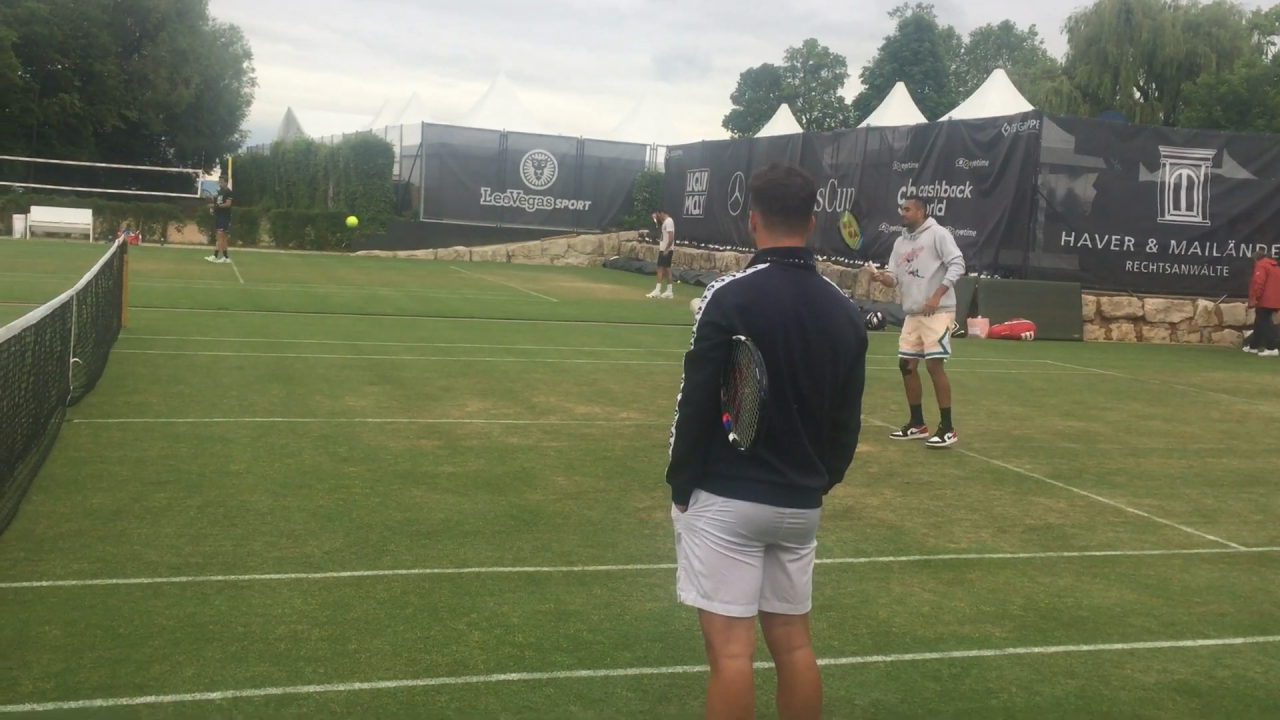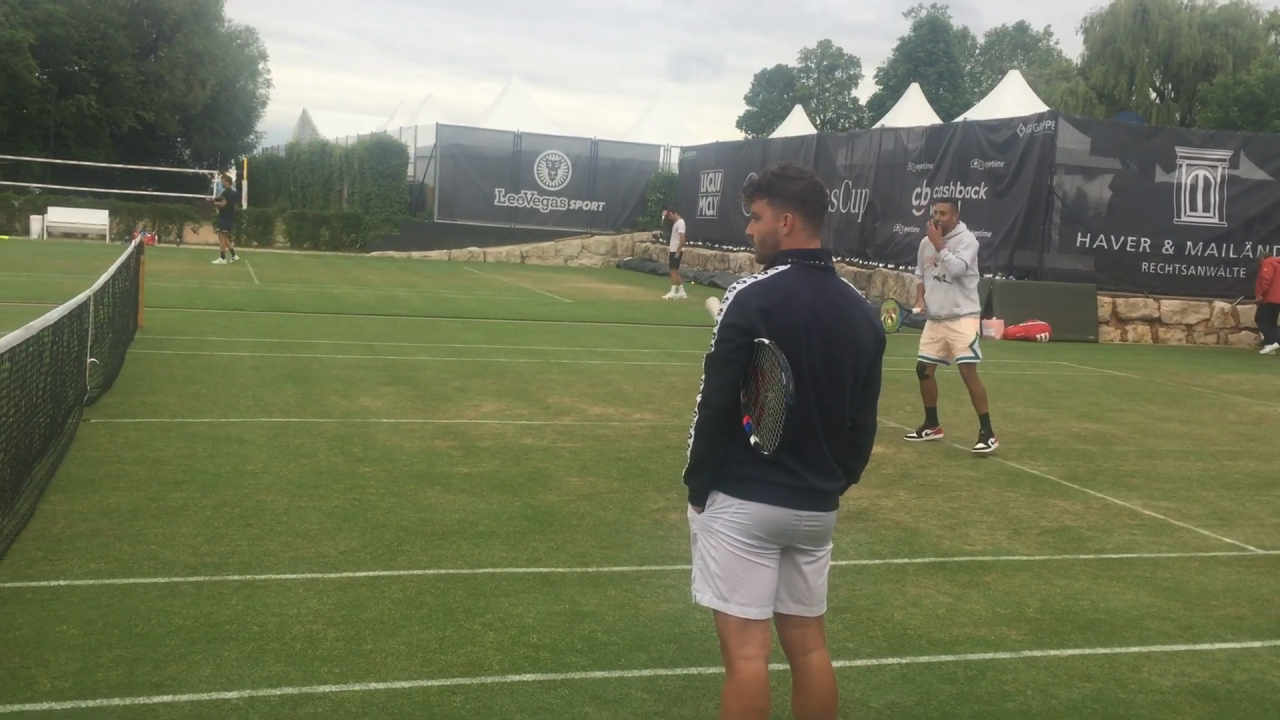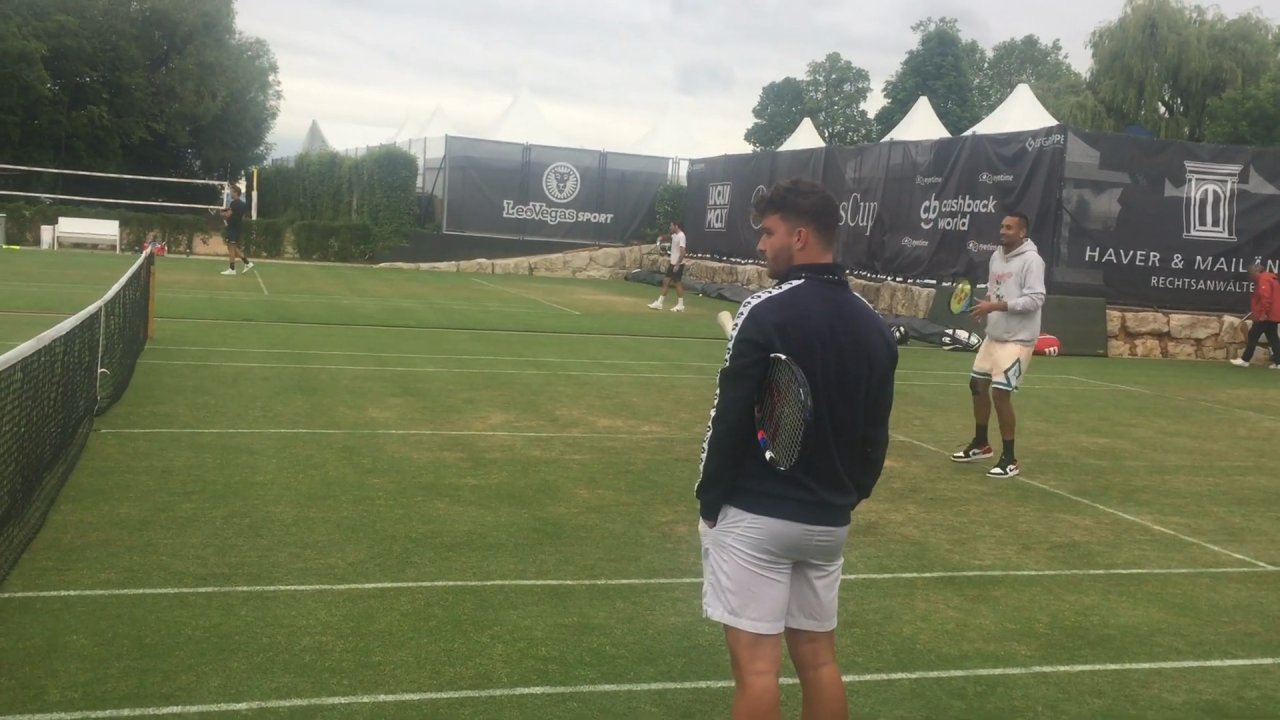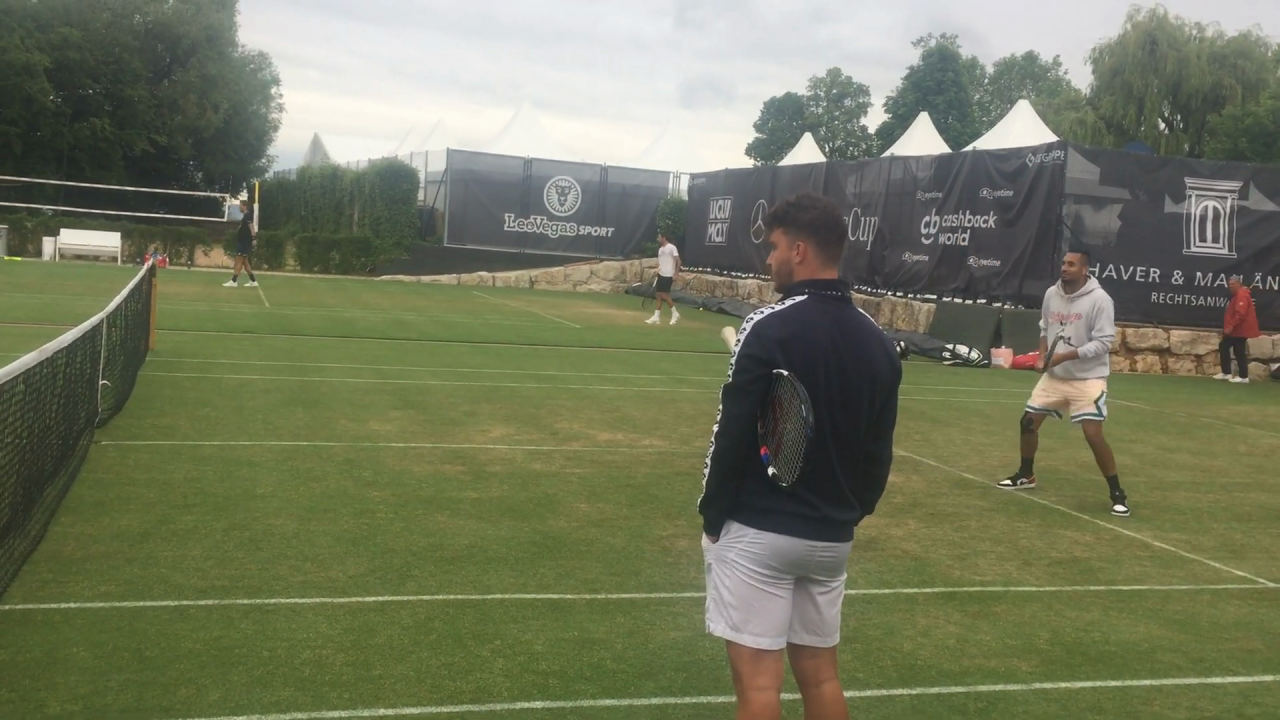
dt=0.5s
person 1, frame 1
left shoulder: (731, 296)
right shoulder: (844, 310)
left elbow: (696, 403)
right elbow: (847, 420)
left wrist: (681, 486)
left hip: (726, 499)
right hip: (800, 504)
left knee: (730, 648)
right knee: (794, 642)
person 1, frame 2
left shoulder: (753, 298)
right shoulder: (861, 311)
left elbow: (716, 405)
right elbow: (864, 422)
left wrist: (698, 486)
left hip: (743, 502)
right hip: (816, 506)
left knee: (745, 650)
right knee: (808, 643)
person 1, frame 3
left shoulder: (767, 312)
right shoulder: (874, 326)
left elbow: (730, 419)
right elbow: (875, 436)
left wrist: (710, 500)
left hip: (755, 515)
right hip: (828, 522)
left knee: (756, 664)
right knee: (818, 658)
person 1, frame 4
left shoulder: (769, 328)
right shoulder: (878, 342)
left elbow: (733, 435)
right elbow: (879, 452)
left wrist: (713, 516)
left hip: (758, 532)
right hip: (831, 537)
right knee: (820, 674)
person 2, frame 1
left shoulder: (938, 234)
right shoulder: (900, 242)
left elbow: (957, 264)
right elbow: (893, 277)
left wrist: (938, 295)
right wrist: (881, 277)
left hip: (938, 312)
right hip: (913, 313)
left knee: (935, 366)
right knee: (907, 365)
left ankle: (947, 428)
right ankle: (917, 424)
person 2, frame 2
left shoulder: (966, 240)
right shoulder: (925, 242)
left elbow: (957, 269)
right elbow: (921, 275)
left wrist: (939, 244)
right wrist: (920, 299)
left hip: (963, 317)
right hip: (934, 319)
left knee: (968, 372)
right knee: (924, 369)
left ankle: (987, 433)
right ankle: (932, 425)
person 2, frame 3
left shoulder: (1031, 261)
right shoulder: (996, 258)
left elbow: (1034, 300)
left wrist: (997, 305)
right wrist: (983, 311)
left hip: (1016, 340)
right hip: (993, 337)
left knee: (1000, 395)
right knee: (976, 386)
left ankle: (1009, 459)
right ankle: (979, 443)
person 2, frame 4
left shoulder: (1100, 299)
right shoulder: (1051, 294)
left elbow: (1103, 343)
left wrist: (1067, 355)
right wrist: (1042, 356)
left hip: (1088, 378)
right hip: (1054, 375)
left knee: (1093, 433)
right knee: (1028, 422)
left ankle: (1117, 493)
right ankle: (1026, 474)
